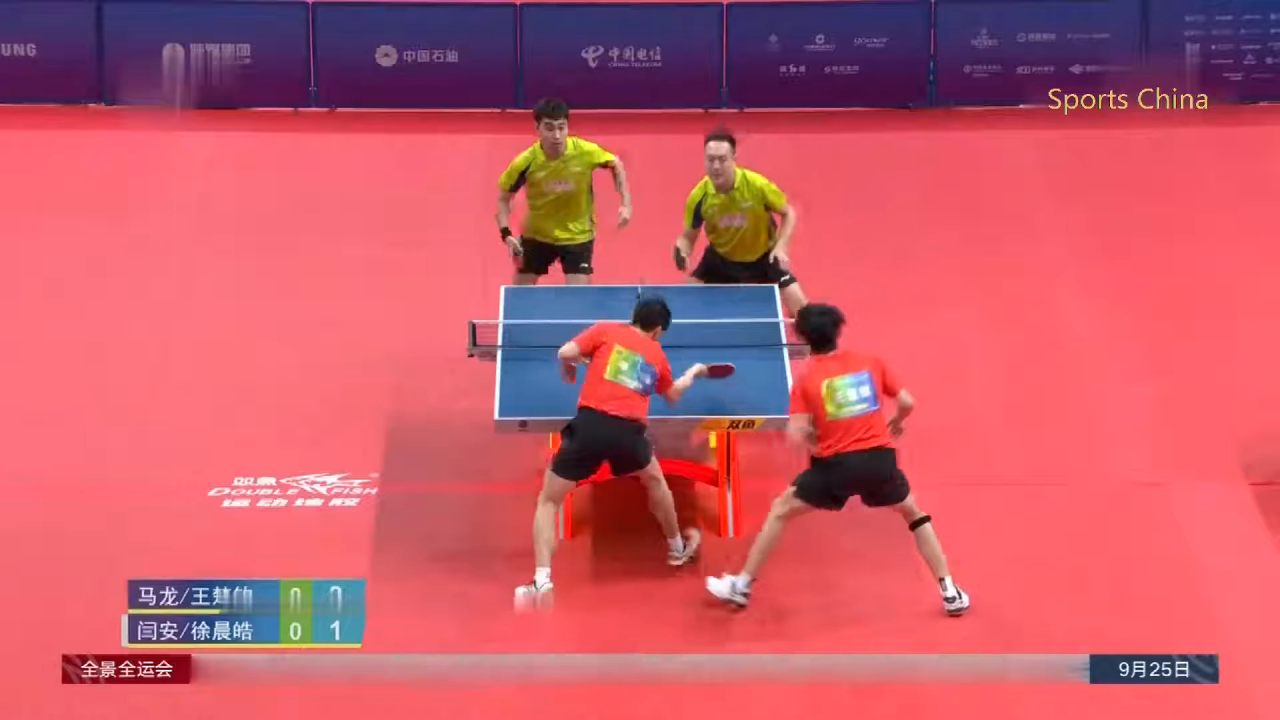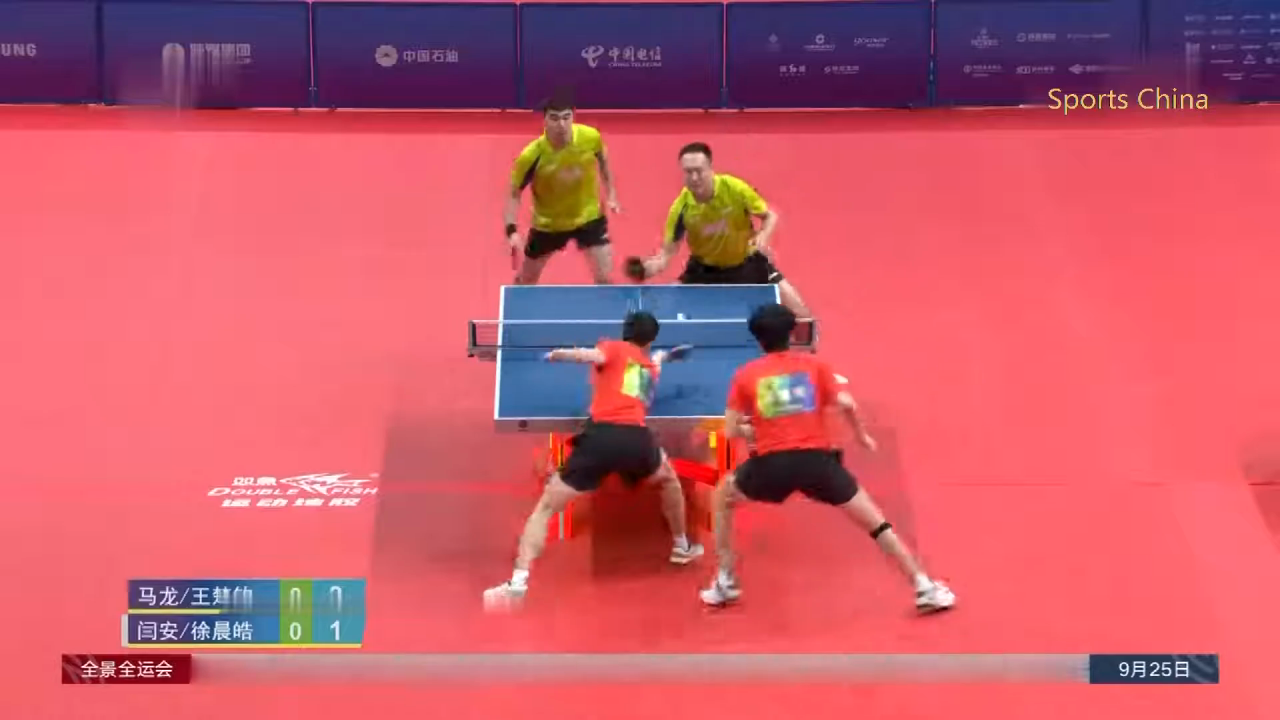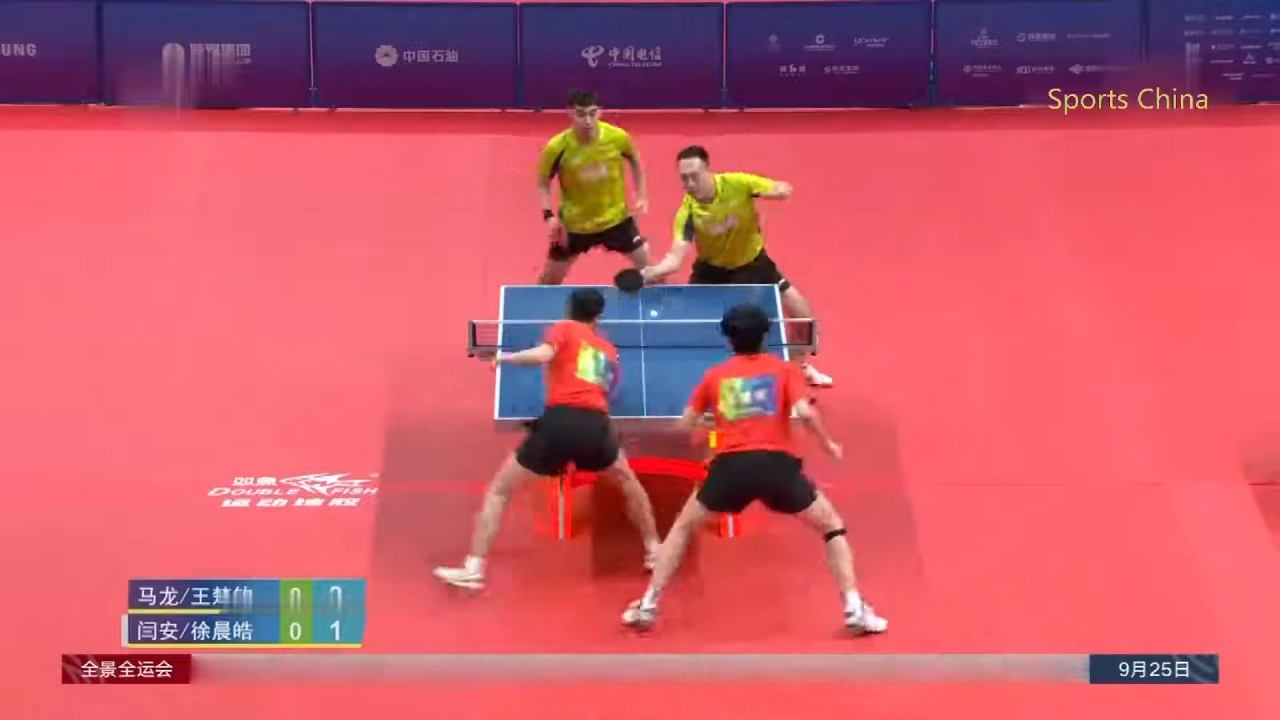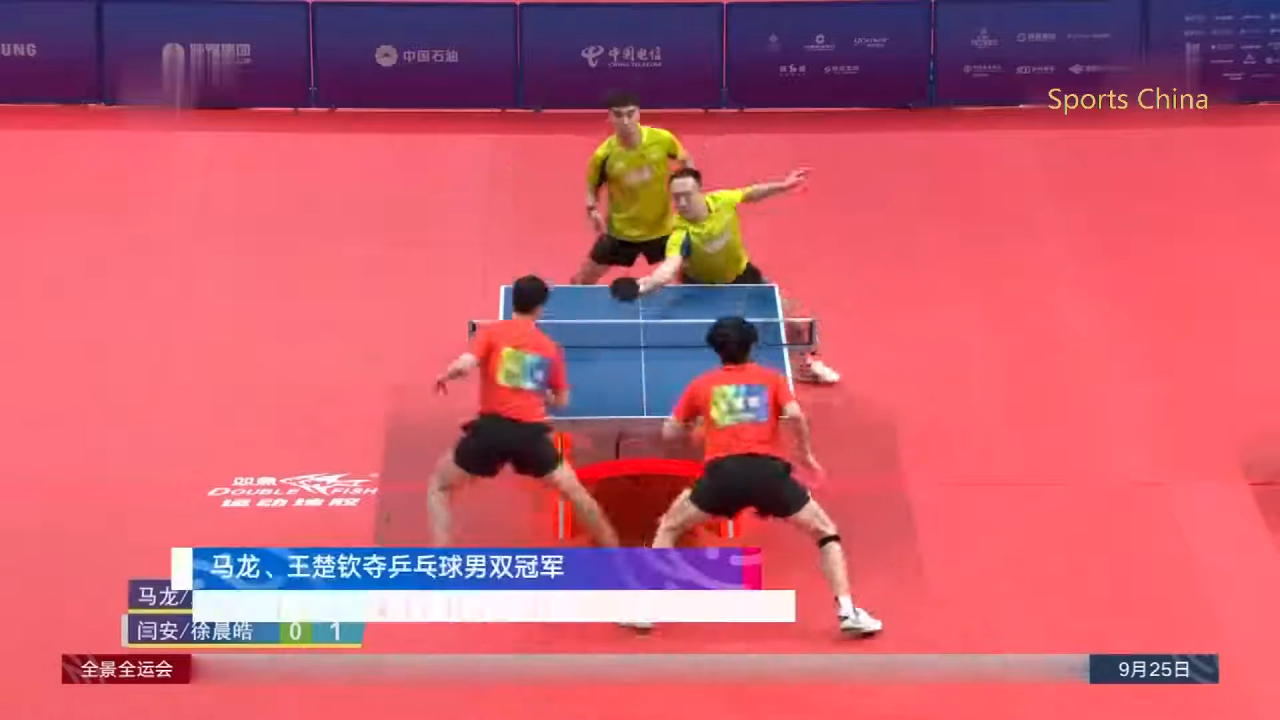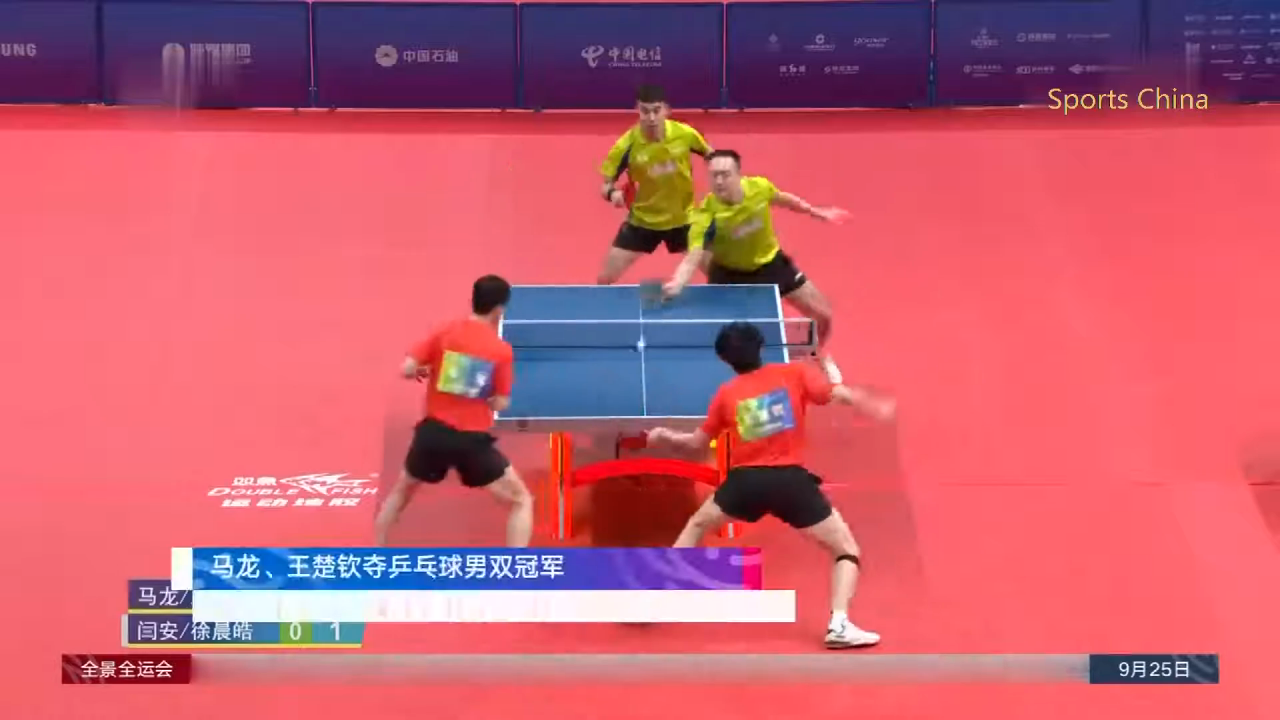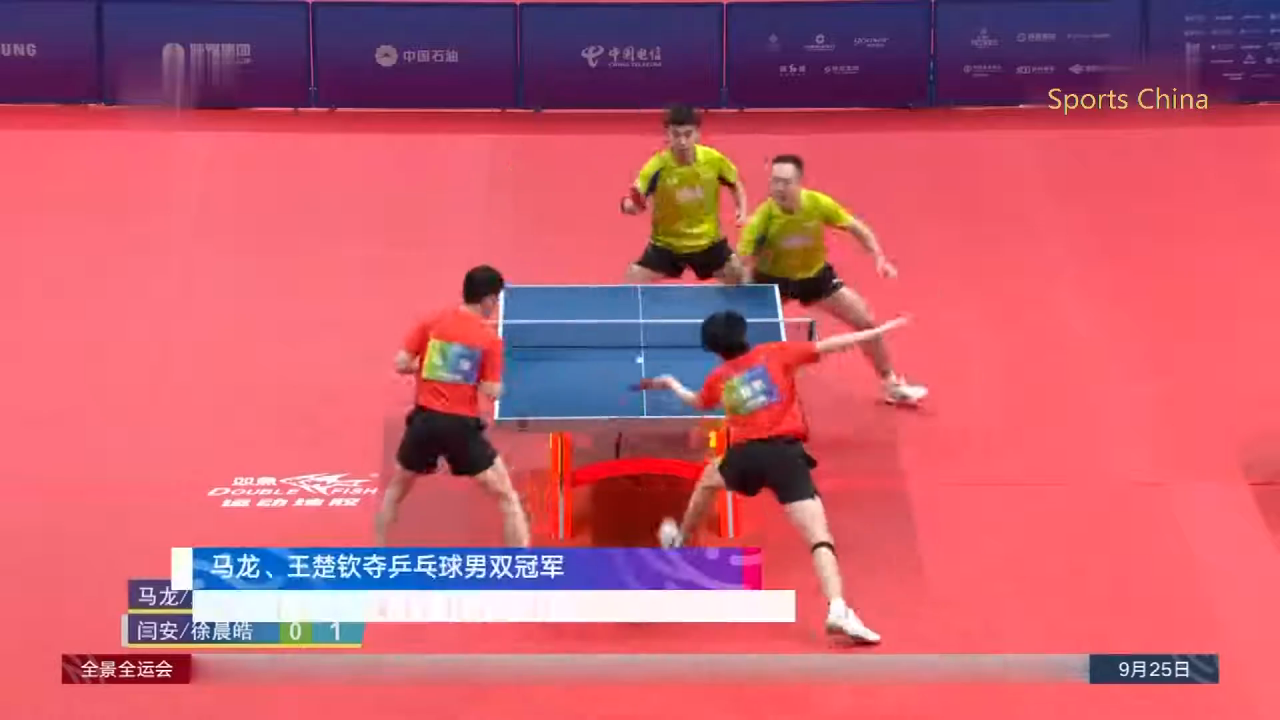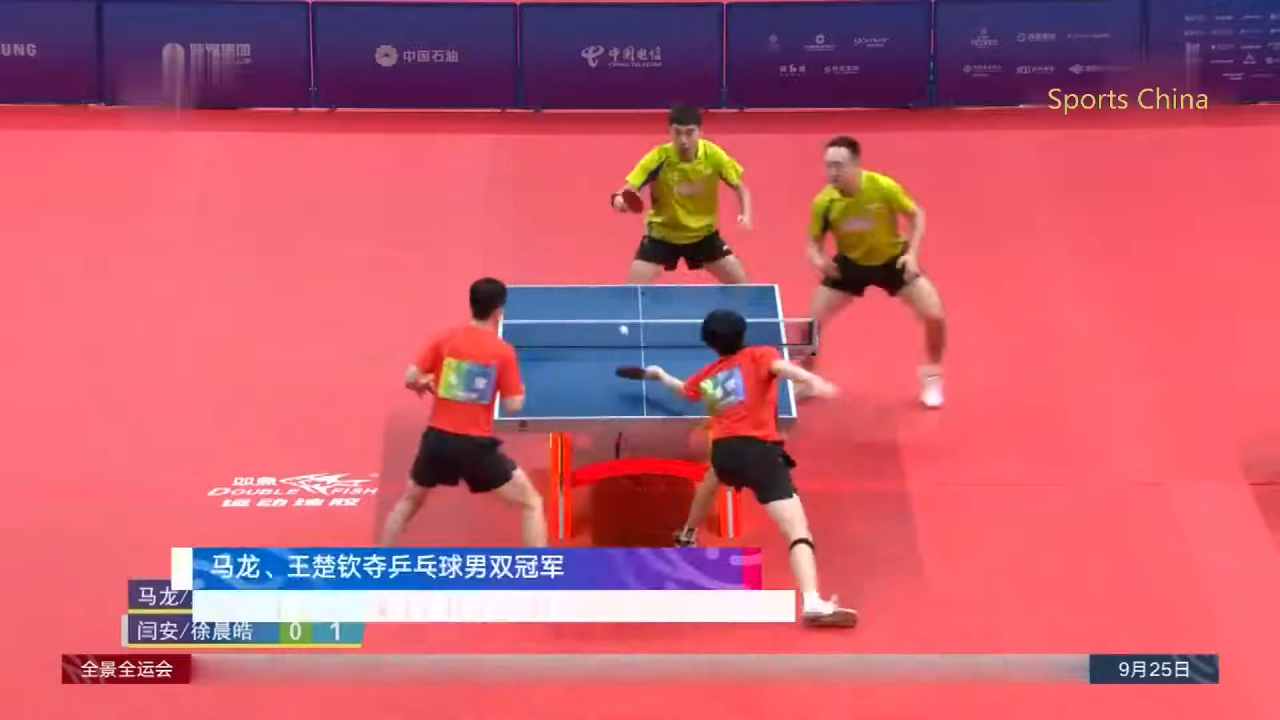
dt=0.2s
person 1, frame 1
left shoulder: (807, 379)
right shoulder: (869, 363)
left elbow: (797, 436)
right elbow: (907, 402)
right wrist: (896, 423)
left hip: (837, 465)
right hip: (880, 460)
left knee: (780, 513)
right knee: (914, 514)
left ankle: (741, 586)
right ankle: (949, 592)
person 1, frame 2
left shoulder: (745, 374)
right shoulder: (814, 365)
left elbow: (730, 430)
right elbow: (846, 404)
right wrist: (862, 436)
left hip: (772, 464)
right hip: (817, 460)
left knee: (722, 498)
right knee: (874, 521)
left ankle: (725, 583)
right ankle: (926, 589)
person 1, frame 3
left shoulder: (715, 375)
right shoulder: (783, 370)
left elbow: (687, 422)
right elbow: (805, 412)
right wrist: (828, 443)
left hip: (731, 466)
right hip: (776, 465)
left knee: (683, 527)
right knee: (831, 526)
left ankle: (647, 605)
right ankle: (854, 609)
person 1, frame 4
left shoulder: (701, 384)
right shoulder: (771, 378)
left elbow: (669, 433)
right elbow: (795, 414)
left wrist: (695, 422)
right wrist: (807, 454)
left hip: (723, 472)
right hip: (769, 471)
left knee: (669, 527)
right knee: (826, 532)
right ankle: (847, 612)
person 1, frame 5
left shoulder: (726, 395)
right shoulder: (793, 374)
left elbow: (698, 441)
right elbow: (841, 393)
left wrist: (667, 436)
right wrist: (877, 407)
left hip: (745, 480)
right hip: (792, 479)
left knee: (697, 524)
right knee: (848, 550)
right ankle: (839, 625)
person 1, frame 6
left shoulder: (718, 378)
right shoulder: (776, 353)
left elbow: (696, 402)
right elbow: (827, 346)
left wrist: (672, 385)
right wrist: (878, 331)
left hip: (744, 455)
right hip: (785, 455)
left knee: (709, 478)
right knee: (820, 539)
left ankle: (679, 540)
right ankle: (839, 612)
person 1, frame 7
left shoulder: (705, 376)
right shoulder: (759, 356)
left elbow: (683, 389)
right elbow: (782, 367)
left wrist: (659, 374)
right wrist: (814, 380)
left hip: (724, 450)
right hip: (761, 452)
left knee: (713, 478)
right knee: (798, 533)
left ankle: (687, 536)
right ankle: (813, 602)
person 2, frame 1
left shoulder: (605, 330)
right shoulder: (658, 355)
left elbow: (565, 354)
right elbow: (672, 394)
left wrist: (569, 369)
right wrist: (695, 371)
left hip: (590, 425)
right hip: (628, 432)
left knee: (548, 501)
right knee: (654, 479)
left ankle: (542, 580)
right ankle: (677, 547)
person 2, frame 2
left shoulder: (613, 349)
right shoulder: (650, 366)
left elbow: (595, 357)
left wrist: (559, 354)
left hip: (602, 437)
right hip: (638, 441)
left knee: (545, 508)
right knee: (669, 480)
left ankle: (518, 582)
right ankle: (681, 546)
person 2, frame 3
left shoulder: (564, 330)
right shoulder: (608, 350)
left elbow: (543, 355)
left wrist: (507, 358)
left hip: (560, 421)
right hip: (595, 426)
left knee: (498, 490)
right knee: (627, 480)
left ankle: (472, 568)
right ankle: (654, 550)
person 2, frame 4
left shoulder: (492, 332)
right shoulder: (551, 349)
left elbow: (464, 364)
right elbow: (561, 401)
left wrist: (446, 374)
left hip: (493, 428)
right hip: (531, 432)
left knee: (438, 485)
right knee: (576, 494)
person 2, frame 5
left shoulder: (443, 333)
right shoulder: (502, 350)
left elbow: (408, 369)
right elbow: (500, 404)
left wrist: (426, 371)
left hip: (434, 433)
right hip: (472, 440)
left knee: (400, 494)
right knee: (521, 502)
person 2, frame 6
left shoulder: (432, 323)
right shoulder: (490, 338)
left elbow: (401, 364)
right elbow: (492, 392)
left hip: (423, 421)
right hip: (461, 427)
left knee: (397, 488)
right knee: (508, 499)
person 2, frame 7
left shoulder: (444, 340)
right shoulder: (504, 351)
left elbow: (410, 379)
right elbow: (514, 404)
left wrist: (425, 385)
right wrist: (517, 386)
left hip: (438, 440)
right hip: (476, 446)
left knee: (409, 502)
right knee: (531, 505)
person 3, frame 1
left shoulder: (757, 186)
right shoulder: (699, 196)
left elbow: (789, 214)
right elbow: (688, 237)
left wrist: (781, 246)
right wrist: (682, 251)
left hip: (764, 257)
right hip: (720, 258)
person 3, frame 2
left shoulder: (735, 189)
right shoulder: (681, 208)
left elbow: (770, 215)
right elbow: (667, 253)
left wrist: (763, 238)
right wrist: (650, 266)
left hip: (747, 262)
right hip: (704, 267)
left knee: (800, 315)
person 3, frame 3
left shoulder: (736, 183)
right shoulder: (687, 212)
left elbow: (782, 188)
right elbow: (676, 257)
left wrist: (778, 192)
right wrist: (656, 271)
left hip: (753, 262)
right hip: (711, 269)
left knee: (801, 313)
left ankle: (802, 367)
person 3, frame 4
left shoulder: (725, 200)
right shoulder: (681, 234)
left elbow: (749, 193)
right elbow: (669, 268)
left wrist: (784, 185)
right wrist: (649, 281)
left hip: (740, 274)
right hip: (702, 285)
left knee: (794, 320)
left ankle: (807, 364)
person 3, frame 5
left shoulder: (760, 187)
right shoulder: (707, 216)
left elbow: (782, 199)
right elbow: (692, 261)
left wrist: (818, 213)
right wrist: (677, 283)
left hip: (770, 262)
right hip: (729, 272)
left knee: (823, 314)
left ankle: (820, 356)
person 3, frame 6
left shoulder: (820, 204)
right shoulder: (762, 219)
left elbow: (857, 228)
right elbow: (744, 261)
left wrist: (879, 258)
left hip: (815, 274)
right hip: (772, 279)
left knee: (867, 322)
left ankle: (893, 385)
person 3, frame 7
left shoulder: (883, 187)
right shoulder: (824, 202)
left elbow: (916, 215)
right elbow: (814, 241)
left wrist: (912, 252)
right wrist: (819, 260)
left hip: (892, 260)
right hip: (849, 263)
left knee: (935, 316)
right knee: (811, 323)
left ankle: (931, 376)
person 4, frame 1
left shoulder: (585, 151)
right shoulder: (525, 162)
left elbow: (617, 165)
right elbow: (503, 199)
left wrist: (626, 204)
right wrist: (506, 233)
left hip: (577, 235)
right hip: (536, 235)
person 4, frame 2
left shoulder: (590, 137)
right shoulder: (531, 155)
left elbow: (602, 157)
right elbow: (514, 195)
left wrist: (611, 196)
right wrist: (512, 231)
left hip: (589, 217)
right hip: (548, 223)
left knee: (604, 277)
right knee: (525, 282)
person 4, frame 3
left shoulder: (618, 137)
right shoulder: (557, 148)
left elbow: (634, 161)
right elbow: (543, 183)
left wrist: (641, 196)
right wrist: (548, 215)
left hip: (616, 218)
right hip: (573, 223)
right knee: (550, 280)
person 4, frame 4
left shoulder: (662, 139)
right shoulder: (603, 155)
left elbow: (686, 161)
right elbow: (592, 190)
right wrist: (592, 210)
left hip: (662, 228)
right hip: (619, 231)
right knee: (582, 281)
person 4, frame 5
left shoulder: (685, 134)
right shoulder: (626, 146)
left elbow: (709, 154)
right elbow: (606, 183)
right wrist: (612, 193)
left hip: (683, 218)
right hip: (641, 221)
right knee: (605, 279)
person 4, frame 6
left shoulder: (714, 160)
right shoulder: (656, 167)
left elbow: (737, 187)
right elbow: (635, 200)
left wrist: (742, 211)
right wrist: (628, 204)
left hip: (709, 242)
right hip: (666, 244)
person 4, frame 7
left shoulder: (715, 155)
right shoulder: (657, 159)
left elbow: (740, 188)
right elbow: (627, 192)
left wrist: (746, 215)
right wrist: (618, 199)
left hip: (703, 234)
right hip: (662, 235)
left knee: (740, 283)
